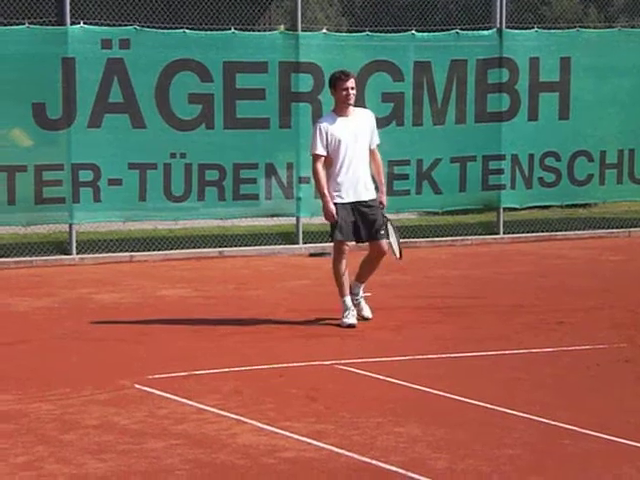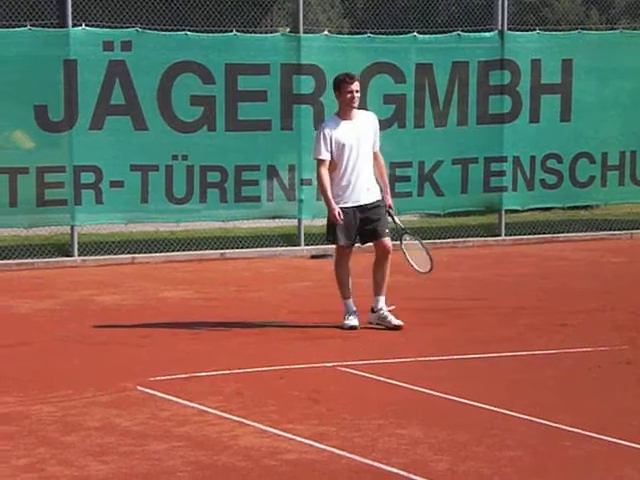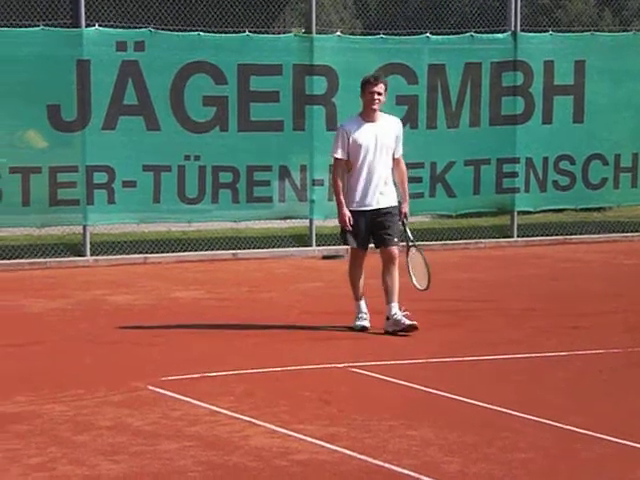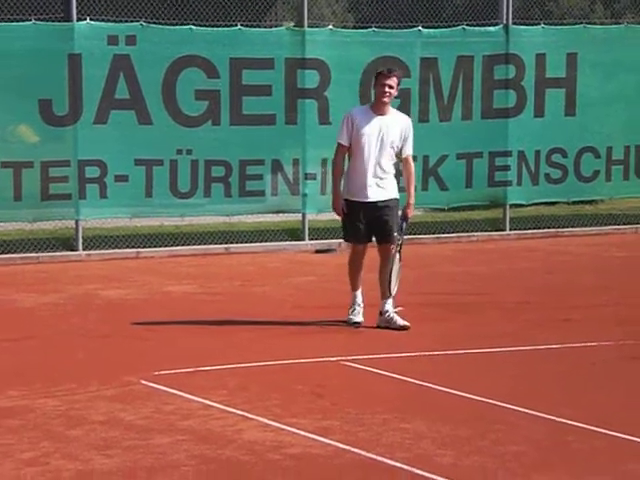
dt=0.3s
person 1, frame 1
left shoulder: (367, 117)
right shoulder: (324, 125)
left elbow: (374, 155)
right elbow: (318, 165)
left wrist: (382, 190)
right wrist: (325, 200)
left hip: (367, 196)
right hip: (340, 199)
left knee: (380, 248)
right knee: (341, 250)
left ankle: (356, 291)
right ankle: (347, 307)
person 1, frame 2
left shoulder: (370, 119)
right shoulder: (327, 129)
right elbow: (322, 169)
left wrist: (387, 192)
right wrist: (330, 204)
left hip: (371, 199)
right hip: (344, 203)
left knee: (384, 248)
right knee: (343, 254)
left ankle: (378, 309)
right ankle: (350, 310)
person 1, frame 3
left shoulder: (394, 125)
right shoulder: (347, 128)
left elbow: (398, 164)
right elbow: (338, 170)
left wrist: (405, 200)
right wrist: (341, 207)
left hip: (387, 204)
right hip: (356, 205)
left knee: (391, 256)
right knee: (357, 257)
left ankle: (393, 316)
right ankle: (361, 311)
person 1, frame 4
left shoulder: (403, 122)
right shoulder: (354, 116)
left elbow: (407, 162)
right elbow: (339, 156)
left wrist: (411, 200)
right wrist: (336, 193)
left hip: (387, 198)
right hip: (355, 197)
left knee: (388, 252)
right knee: (357, 252)
left ankle: (386, 311)
right ankle: (356, 302)
